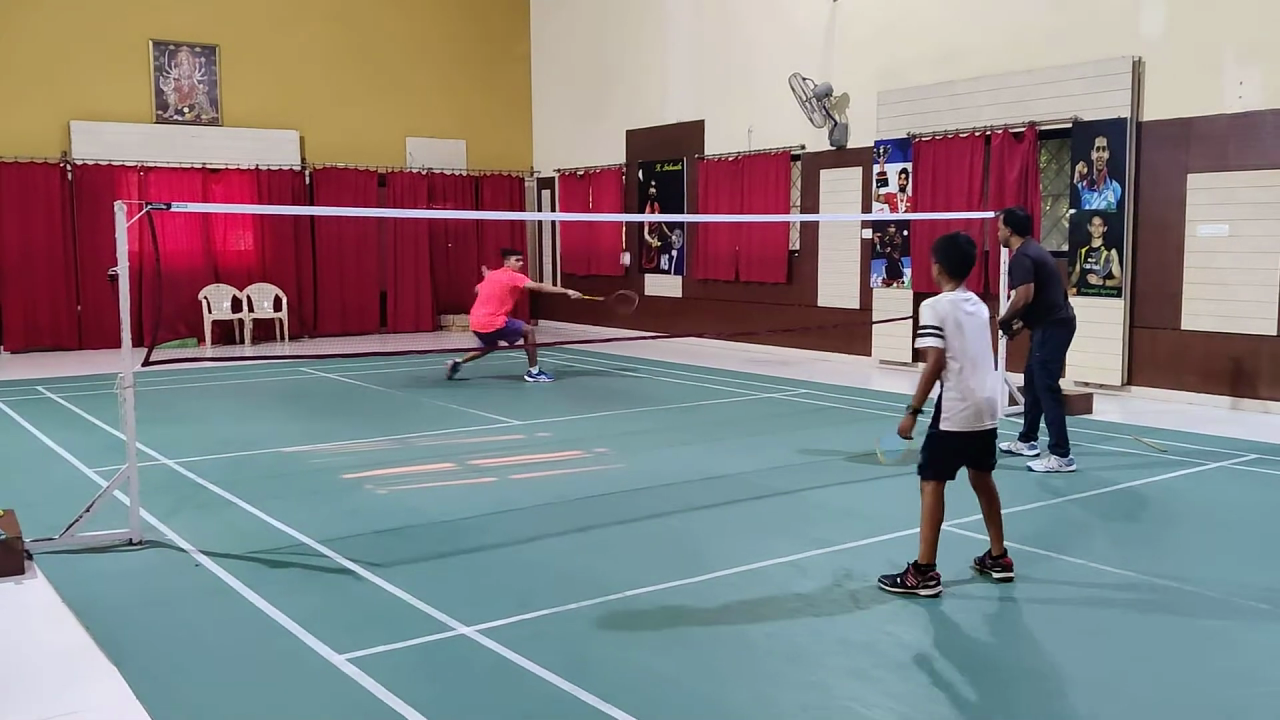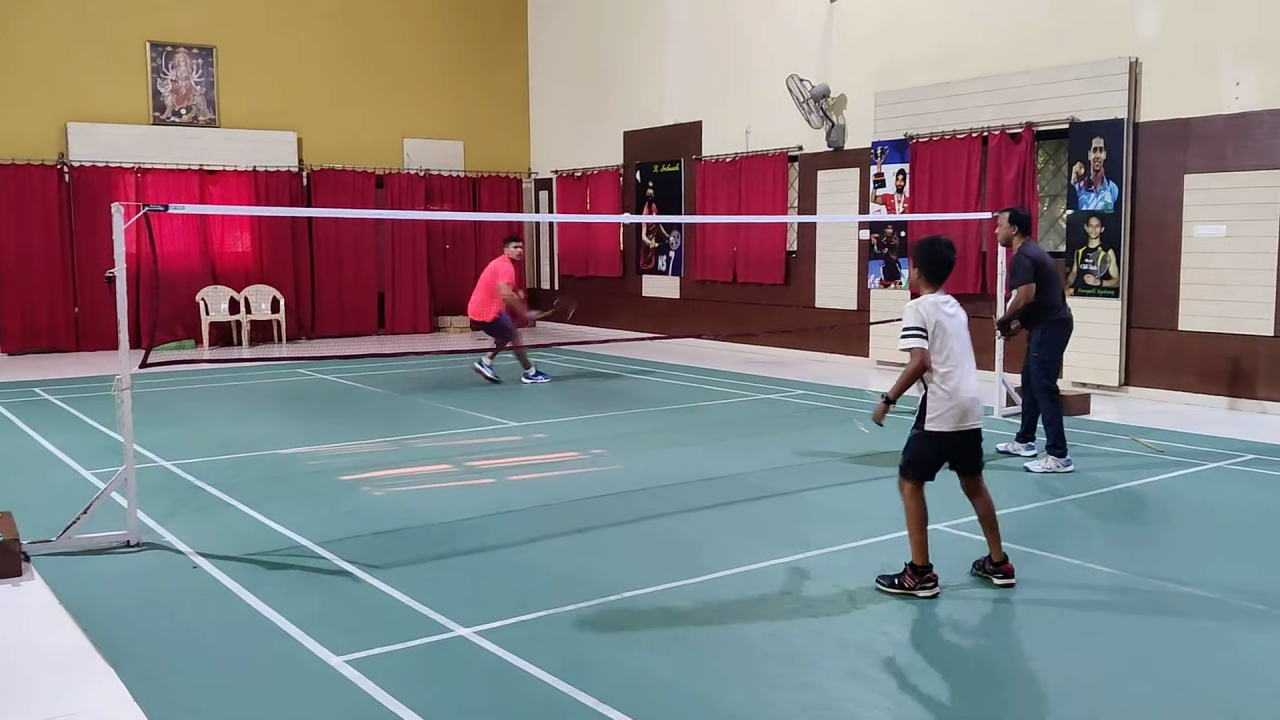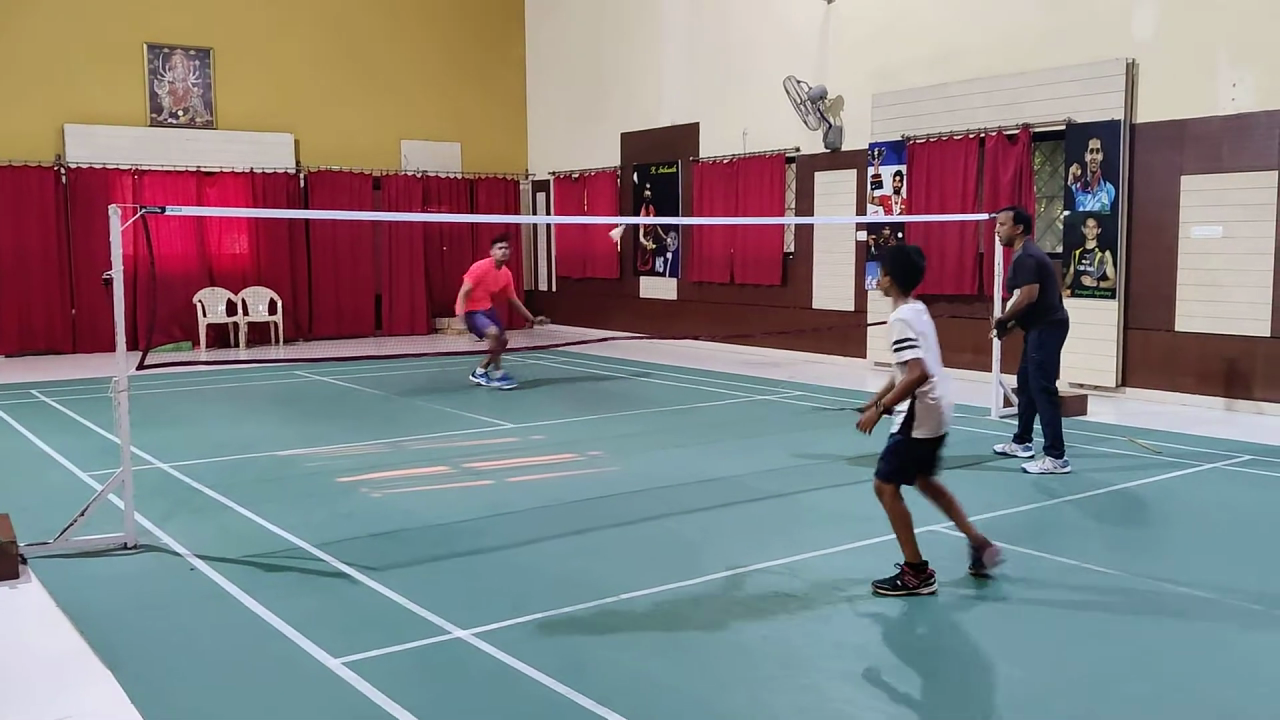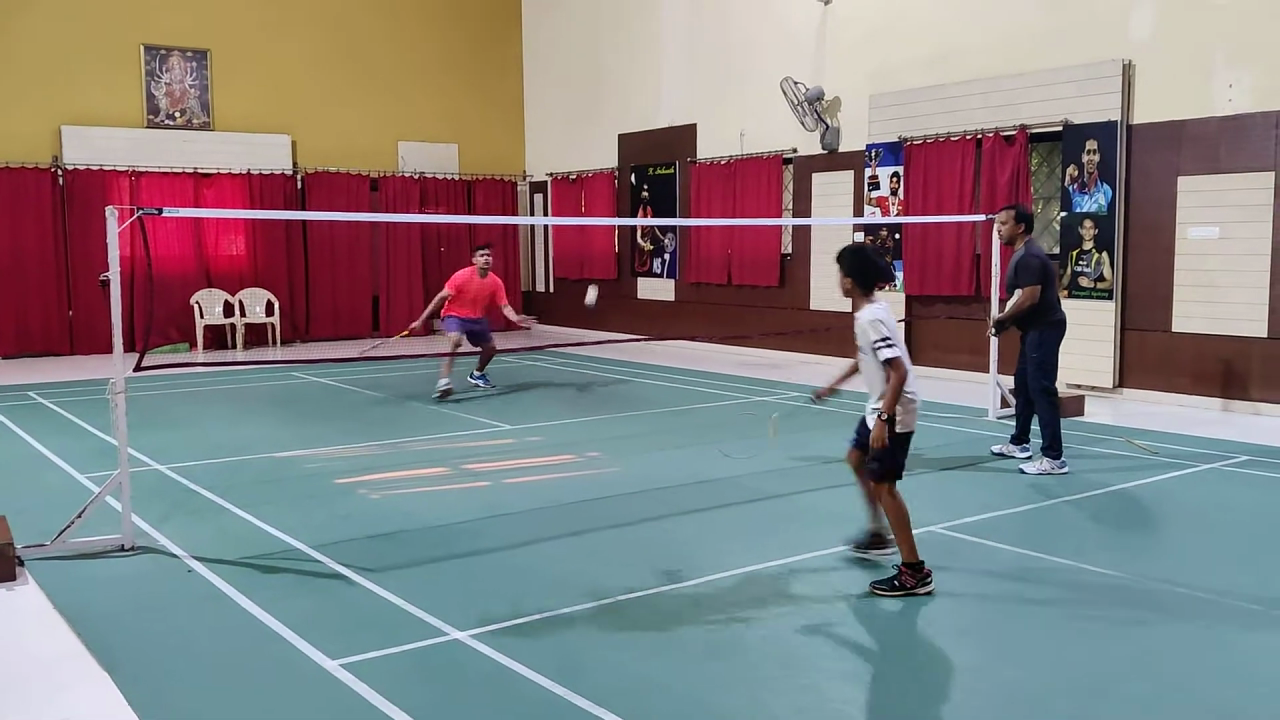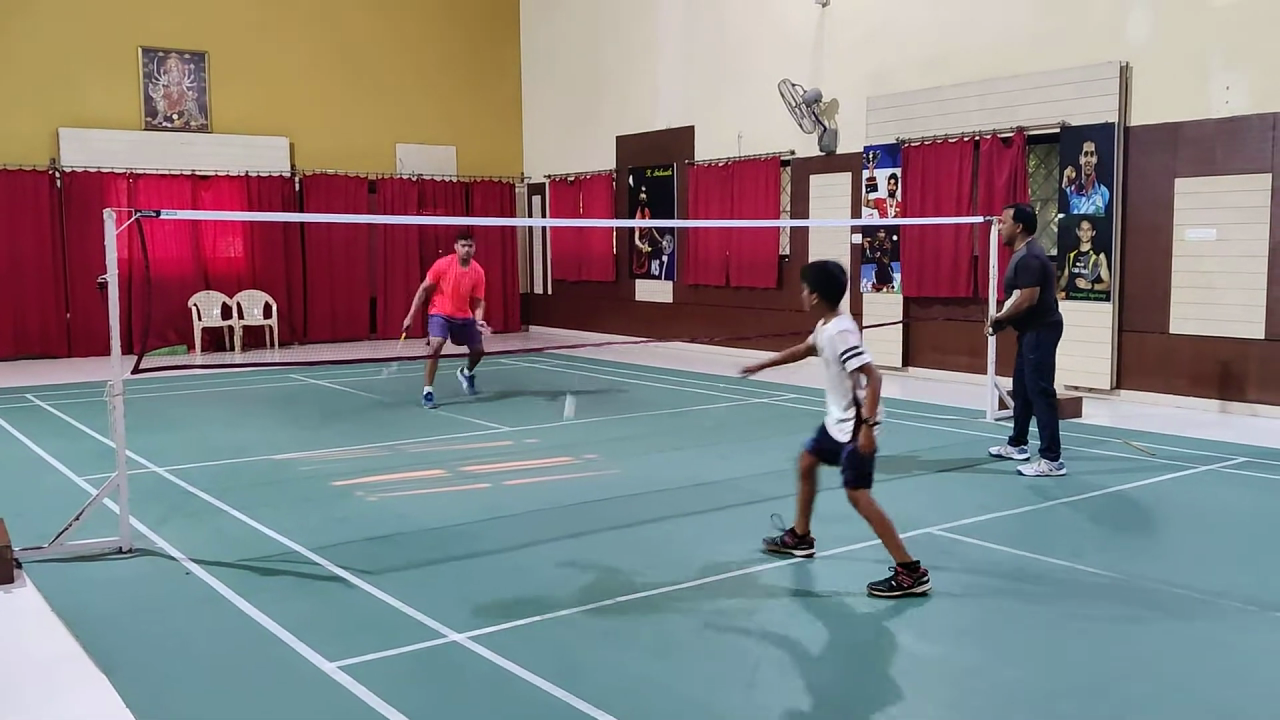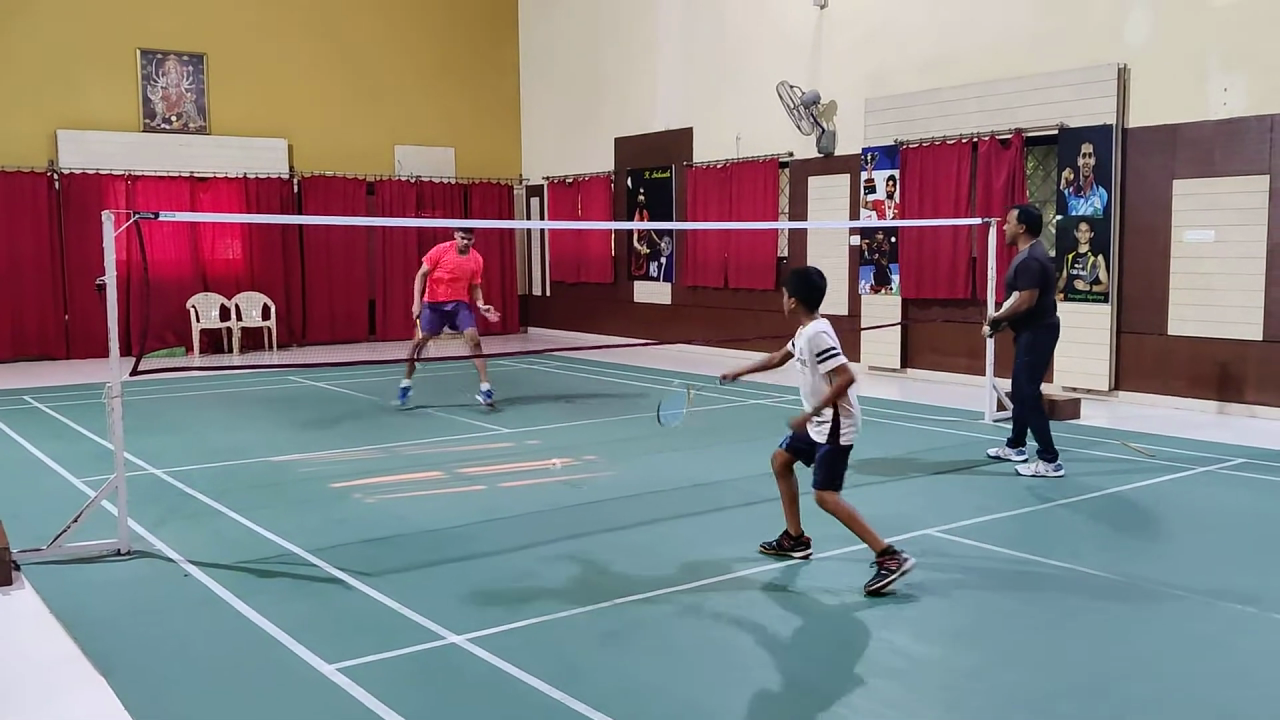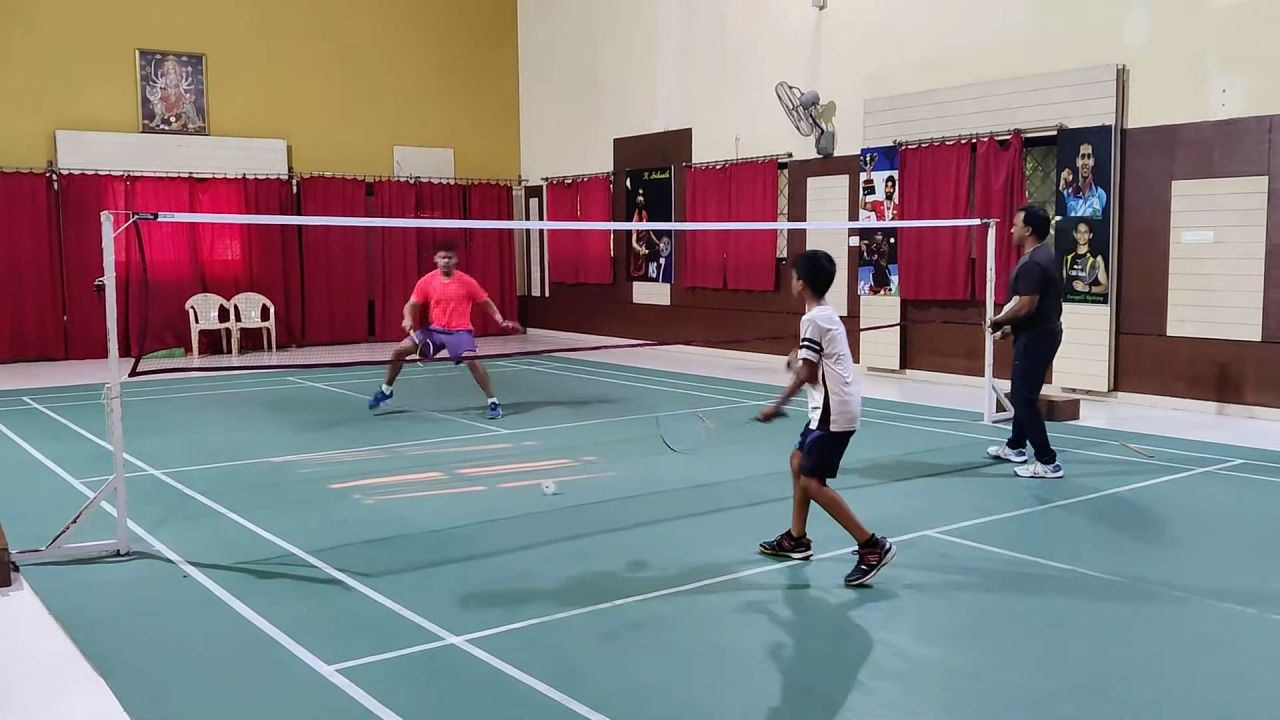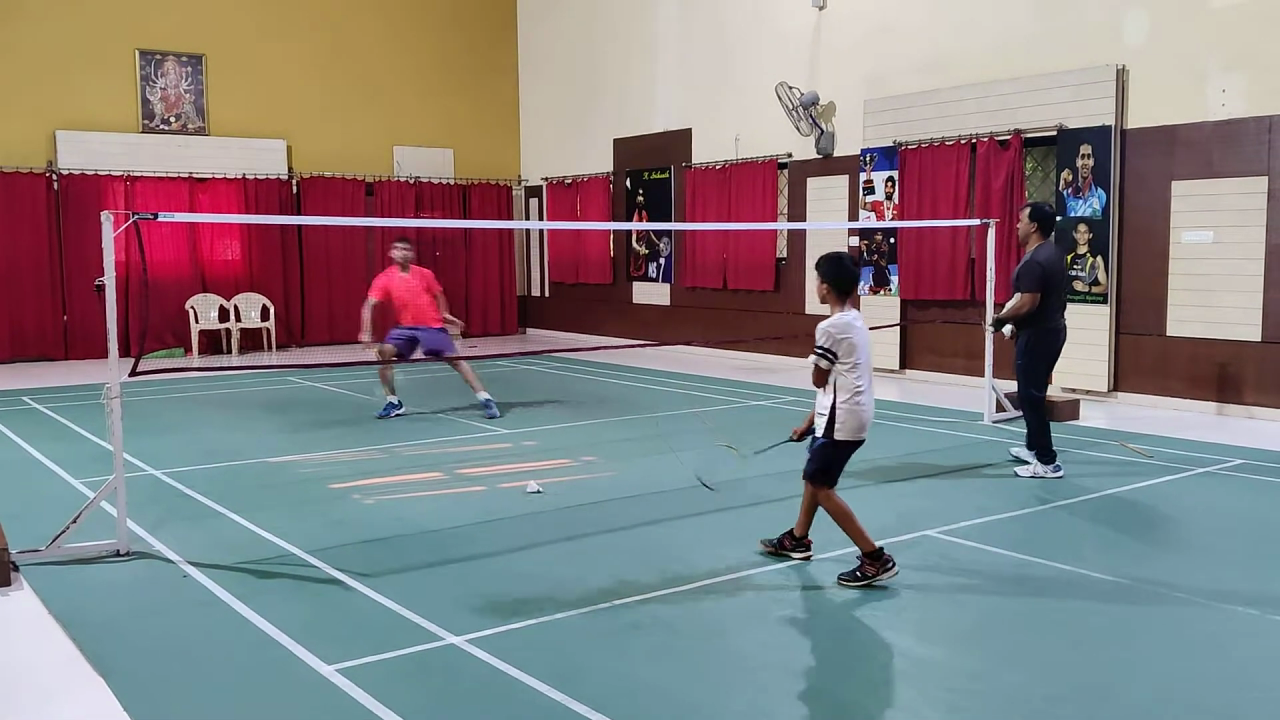
dt=0.2s
person 1, frame 1
left shoulder: (935, 306)
right shoulder: (979, 305)
left elbow: (934, 363)
left wrist: (912, 410)
left hip: (955, 412)
right hip: (987, 407)
left knee: (932, 484)
right knee: (982, 479)
left ankle: (924, 572)
right ankle: (998, 557)
person 1, frame 2
left shoulder: (917, 308)
right shoulder: (954, 307)
left elbow: (918, 363)
left wrist: (887, 400)
left hip: (940, 412)
right hip: (970, 409)
left knee: (909, 484)
right knee: (973, 483)
left ankle: (920, 573)
right ankle: (998, 563)
person 1, frame 3
left shoulder: (902, 320)
right shoulder: (917, 311)
left elbow: (916, 374)
left wrist: (877, 408)
right wrist: (881, 398)
left hip: (921, 416)
right hip: (931, 413)
left knee: (885, 486)
right knee: (925, 481)
left ankle: (916, 571)
right ankle: (980, 546)
person 1, frame 4
left shoulder: (872, 319)
right shoulder: (870, 312)
left elbow: (900, 372)
left wrist: (884, 421)
right wrist: (836, 382)
left hip: (894, 416)
right hip: (881, 409)
left knee: (883, 485)
right knee: (857, 460)
left ankle: (914, 573)
right ankle: (878, 533)
person 1, frame 5
left shoulder: (841, 332)
right shoulder: (827, 327)
left elbow: (873, 376)
right elbow: (802, 349)
left wrist: (867, 424)
right wrist: (760, 365)
left hip: (854, 424)
right hip: (838, 420)
left knee: (859, 495)
right knee: (805, 464)
left ankle: (910, 572)
right ankle: (800, 536)
person 1, frame 6
left shoulder: (816, 336)
right shoulder: (806, 332)
left elbow: (846, 377)
right elbow: (780, 357)
left wrist: (811, 413)
right wrist: (740, 372)
left hip: (835, 425)
right hip: (821, 422)
left knee: (826, 496)
right knee: (781, 461)
left ankle: (890, 556)
right ankle: (795, 539)
person 1, frame 7
left shoulder: (812, 320)
right shoulder: (825, 315)
left elbow: (807, 374)
right elbow: (816, 374)
left wrist: (794, 366)
right wrist: (778, 404)
left hip: (834, 413)
right hip: (829, 409)
left knee: (813, 482)
right knee: (798, 464)
left ankle: (872, 546)
right ankle: (796, 539)
person 1, frame 8
left shoulder: (830, 328)
right shoulder: (855, 320)
left elbow: (819, 380)
left wrist: (815, 363)
right wrist: (810, 422)
left hip: (842, 421)
right hip: (853, 416)
left knee: (821, 488)
right knee: (816, 477)
left ankle: (875, 559)
right ankle: (796, 539)
person 2, frame 1
left shoulder: (1021, 257)
right shoulder: (1033, 251)
left elbow: (1024, 297)
left wrist: (1004, 320)
right wrist: (1021, 322)
left hip: (1052, 327)
right hip: (1051, 324)
left knee: (1047, 388)
right knee: (1033, 382)
left ankle: (1061, 456)
right ankle: (1027, 440)
person 2, frame 2
left shoulder: (1022, 257)
right shoulder: (1030, 252)
left elbow: (1025, 297)
left wrist: (1004, 320)
right wrist: (1017, 324)
left hip: (1050, 328)
right hip: (1046, 326)
left knee: (1044, 388)
right knee: (1030, 383)
left ankle: (1058, 456)
right ankle: (1025, 441)
person 2, frame 3
left shoulder: (1026, 257)
right shoulder: (1025, 254)
left elbow: (1028, 298)
left wrist: (1002, 320)
right wrist: (1009, 324)
left hip: (1046, 329)
right hip: (1039, 328)
left knee: (1042, 389)
right knee: (1026, 384)
left ankle: (1055, 457)
right ankle: (1022, 442)
person 2, frame 4
left shoulder: (1028, 257)
right shoulder: (1023, 255)
left elbow: (1029, 298)
left wrist: (1001, 319)
right wrist: (1006, 321)
left hip: (1044, 330)
right hip: (1034, 330)
left knee: (1042, 390)
right knee: (1023, 385)
left ankle: (1053, 458)
right ankle: (1019, 442)
person 2, frame 5
left shoulder: (1029, 258)
right shoulder: (1024, 254)
left elbow: (1028, 299)
left wrist: (999, 318)
right wrist: (1003, 320)
left hip: (1040, 331)
right hip: (1032, 331)
left knee: (1040, 392)
right knee: (1022, 388)
left ankle: (1051, 460)
right ankle: (1017, 444)
person 2, frame 6
left shoulder: (1030, 260)
right shoulder: (1030, 255)
left elbow: (1025, 302)
left wrist: (996, 318)
right wrist: (1003, 321)
left hip: (1036, 334)
right hip: (1032, 332)
left knee: (1028, 395)
right knee: (1021, 391)
left ankle: (1049, 460)
right ankle: (1015, 446)
person 2, frame 7
left shoulder: (1032, 264)
right shoulder: (1045, 256)
left elbow: (1025, 307)
left wrist: (998, 321)
right wrist: (1010, 325)
left hip: (1035, 337)
right hip: (1044, 333)
left knee: (1024, 398)
right knee: (1025, 394)
left ankle: (1047, 462)
right ankle: (1015, 446)
person 2, frame 8
left shoulder: (1034, 262)
right shoulder: (1053, 254)
left elbow: (1027, 304)
left wrist: (1000, 317)
right wrist: (1011, 317)
left hip: (1036, 336)
right hip: (1052, 331)
left knee: (1030, 398)
right knee: (1036, 394)
left ankle: (1047, 463)
right ankle: (1035, 447)
